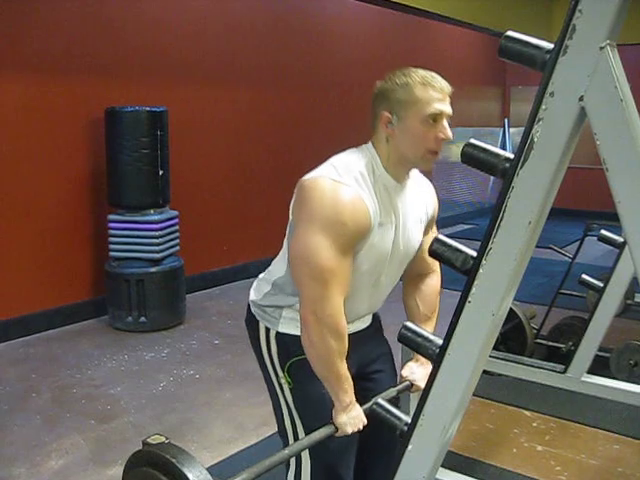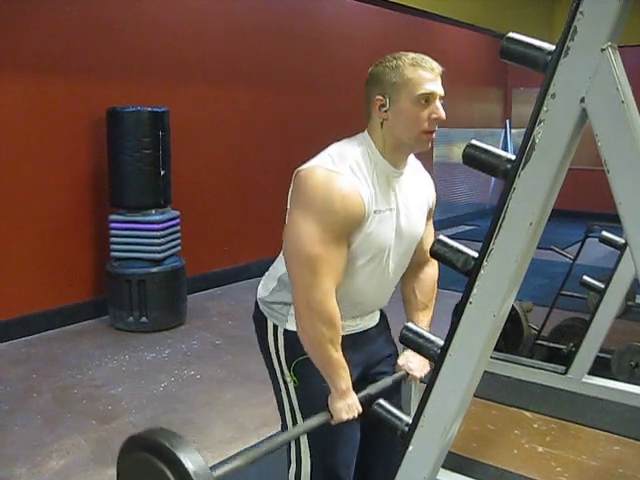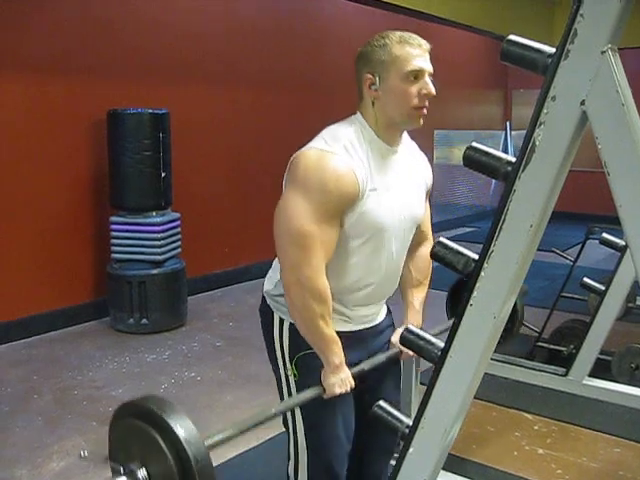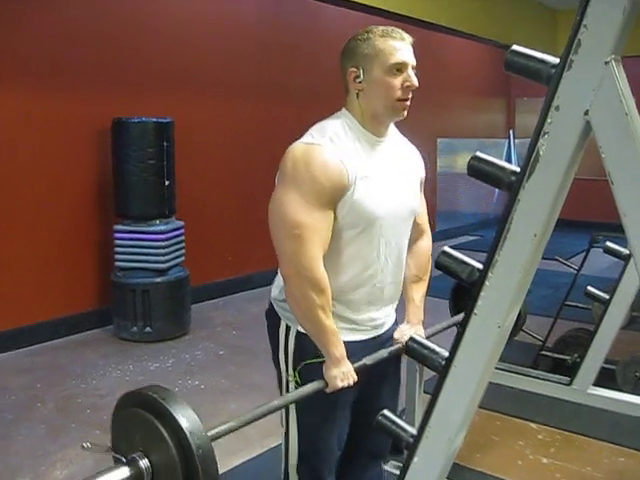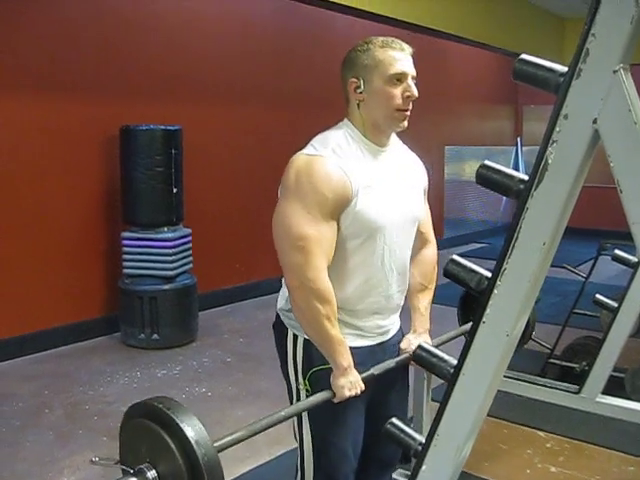
dt=0.2s
person 1, frame 1
left shoulder: (423, 193)
right shoulder: (336, 194)
left elbow: (424, 275)
right elbow: (320, 313)
left wrist: (422, 357)
right wrist: (342, 401)
left hip: (359, 325)
right hip: (292, 329)
left knee: (386, 438)
person 1, frame 2
left shoulder: (421, 181)
right shoulder: (332, 183)
left elbow: (422, 264)
right elbow: (313, 300)
right wrist: (339, 387)
left hip: (368, 325)
right hip: (298, 328)
left knee: (389, 440)
person 1, frame 3
left shoulder: (416, 161)
right shoulder: (328, 164)
left elbow: (420, 244)
right elbow: (302, 275)
left wrist: (413, 321)
right wrist: (333, 362)
left hip: (374, 322)
right hip: (304, 324)
left knee: (381, 440)
person 1, frame 4
left shoulder: (407, 154)
right shoulder: (318, 157)
left elbow: (418, 237)
right elbow: (300, 268)
left wrist: (413, 317)
right wrist: (333, 353)
left hip: (380, 330)
right hip: (313, 335)
person 1, frame 5
left shoulder: (410, 163)
right shoulder: (321, 167)
left elbow: (424, 246)
right elbow: (305, 278)
left wrist: (420, 325)
right wrist: (340, 362)
left hip: (388, 339)
right hip: (322, 343)
